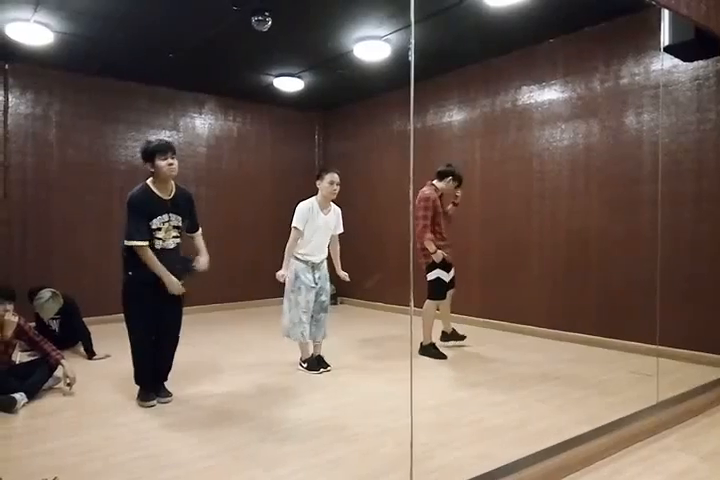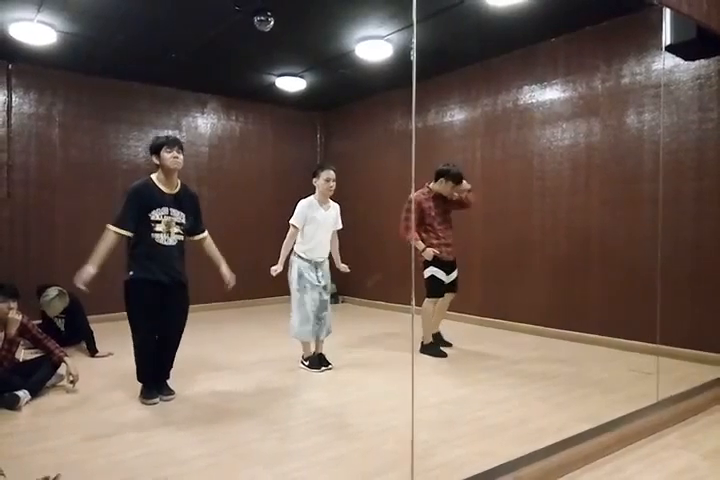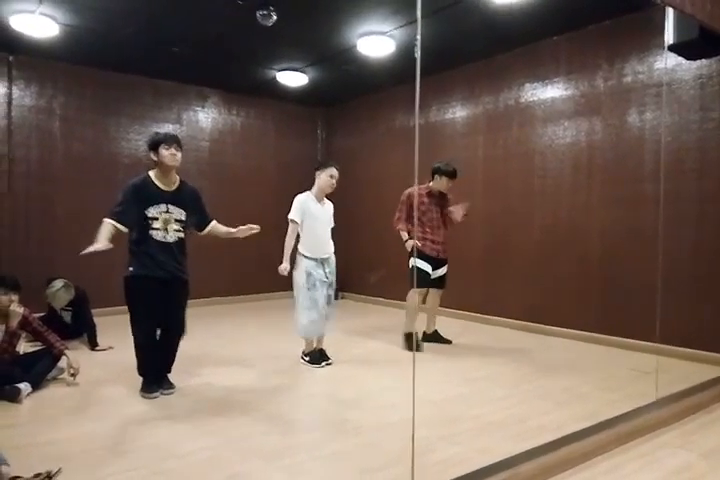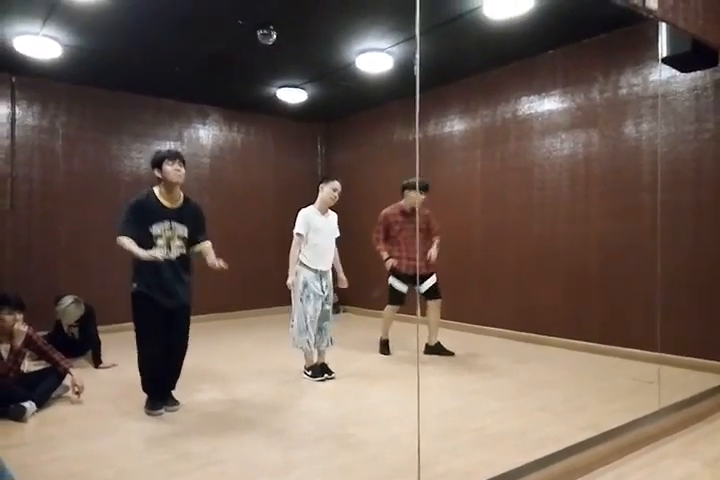
dt=0.4s
person 1, frame 1
left shoulder: (184, 197)
right shoulder: (138, 199)
left elbow: (194, 231)
right elbow: (138, 246)
left wrist: (203, 254)
right wrist: (164, 277)
left hip: (172, 275)
right hip: (142, 277)
left knee: (170, 332)
right knee: (143, 333)
left ankle: (159, 381)
right ankle: (145, 386)
person 1, frame 2
left shoulder: (189, 196)
right shoulder: (140, 191)
left elbow: (201, 234)
right elbow: (118, 230)
left wrist: (222, 265)
right wrist: (93, 264)
left hip: (175, 277)
right hip: (143, 276)
left knee: (172, 332)
right knee: (145, 333)
left ankle: (161, 380)
right ankle: (147, 384)
person 1, frame 3
left shoulder: (189, 193)
right shoulder: (137, 188)
left elbow: (207, 225)
right elbow: (113, 220)
left wrist: (234, 232)
right wrist: (103, 239)
left hip: (176, 272)
right hip: (143, 272)
left knee: (175, 326)
right knee: (145, 328)
left ankle: (162, 373)
right ankle: (148, 377)
person 1, frame 4
left shoulder: (193, 209)
right shoulder: (140, 204)
left elbow: (201, 242)
right elbow: (125, 239)
left wrist: (212, 259)
right wrist: (142, 253)
left hip: (180, 289)
right hip: (148, 289)
left knee: (177, 344)
right knee: (151, 344)
left ankle: (167, 390)
right ankle: (153, 394)
person 2, frame 1
left shoulder: (336, 212)
right shoulder: (305, 207)
right elbow: (294, 239)
left wrist: (339, 268)
right wrist: (285, 267)
left hip: (320, 266)
right hip: (301, 265)
left knee: (321, 310)
right knee: (301, 310)
left ankle: (318, 354)
right ankle: (306, 357)
person 2, frame 2
left shoulder: (335, 208)
right shoulder: (305, 205)
right elbow: (291, 235)
left wrist: (338, 262)
right wrist: (280, 263)
left hip: (322, 265)
right hip: (303, 264)
left knee: (322, 308)
right knee: (305, 309)
left ankle: (319, 352)
right ankle: (307, 355)
person 2, frame 3
left shoulder: (329, 205)
right shoulder: (302, 200)
right elbow: (292, 231)
right wrist: (286, 260)
left hip: (328, 261)
right hip: (308, 262)
left knee: (325, 306)
right knee: (311, 306)
left ankle: (319, 347)
right ankle: (308, 350)
person 2, frame 4
left shoulder: (333, 217)
right shoulder: (306, 214)
right elbow: (296, 245)
left wrist: (340, 272)
right wrist: (291, 273)
left hip: (326, 275)
right hip: (307, 274)
left knee: (324, 319)
right knee: (307, 318)
left ankle: (321, 362)
right ankle: (310, 364)
person 3, frame 1
left shoulder: (436, 195)
right shoulder: (427, 196)
right elbow: (422, 228)
left wrist: (454, 203)
right wrist: (433, 251)
left hip: (443, 253)
right hip: (435, 255)
left knee: (447, 291)
right knee: (435, 298)
left ankle: (448, 331)
right ankle: (427, 344)
person 3, frame 2
left shoulder: (447, 198)
right shoulder: (417, 199)
left elbow: (466, 203)
right elbow: (407, 228)
left wrist: (466, 190)
right wrist: (422, 248)
left hip: (449, 254)
right hip: (432, 255)
left knee: (449, 293)
right knee: (432, 297)
left ankle: (434, 333)
right ankle: (427, 342)
person 3, frame 3
left shoulder: (446, 199)
right shoulder: (412, 194)
left elbow: (456, 217)
right elbow: (399, 218)
left wrist: (459, 212)
right wrist: (407, 239)
left hip: (440, 251)
right hip: (421, 249)
left knee: (436, 290)
right knee: (419, 288)
left ankle: (429, 331)
right ankle: (409, 332)
person 3, frame 4
left shoulder: (424, 214)
right shoulder: (388, 214)
left elbow: (435, 233)
right elbow: (378, 239)
left wrist: (434, 247)
right wrist: (387, 258)
left hip: (423, 266)
right hip: (400, 267)
left knee: (435, 301)
right knee: (394, 305)
left ankle: (433, 344)
right ankle: (384, 340)
person 4, frame 1
left shoulder: (15, 320)
left elbow: (40, 342)
left wrist: (64, 364)
left knee: (50, 361)
left ankle: (22, 396)
right ankle: (38, 383)
person 4, frame 2
left shoulder: (18, 319)
left elbow: (43, 340)
left wrist: (67, 362)
right wrist: (11, 332)
left hip: (12, 370)
left knee: (53, 359)
left ankle: (24, 393)
right ankle: (41, 381)
person 4, frame 3
left shoulder: (19, 312)
left elbow: (44, 333)
left wrist: (68, 356)
right wrist: (12, 324)
left hip: (13, 363)
left knee: (54, 352)
left ankle: (25, 386)
right ankle: (41, 374)
person 4, frame 4
left shoulder: (23, 330)
left elbow: (48, 351)
left wrist: (73, 374)
right wrist: (17, 343)
left hip: (17, 382)
left knee: (58, 370)
left ankle: (30, 405)
right ankle: (46, 393)
